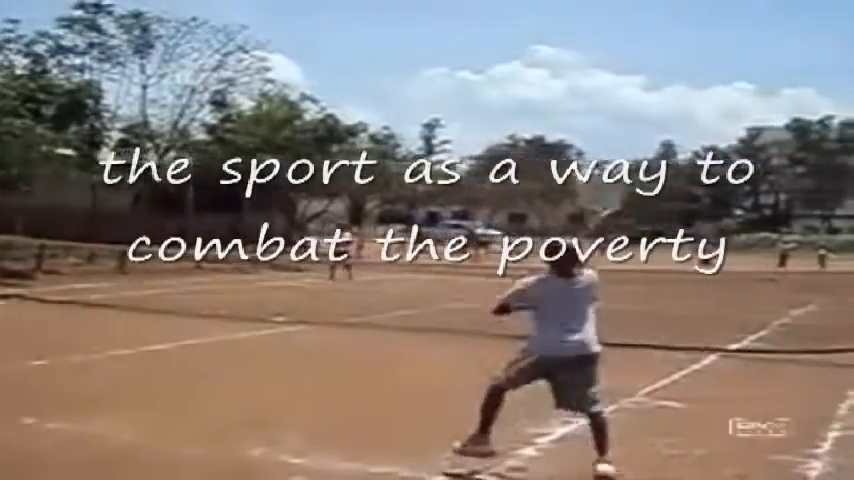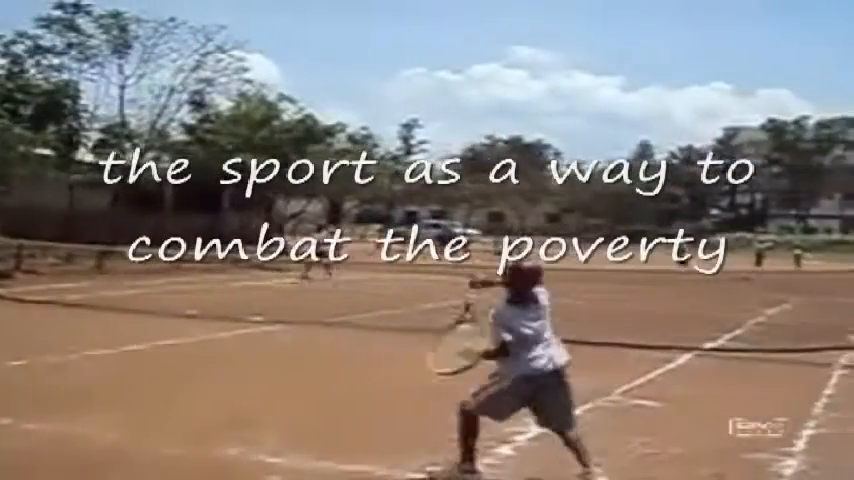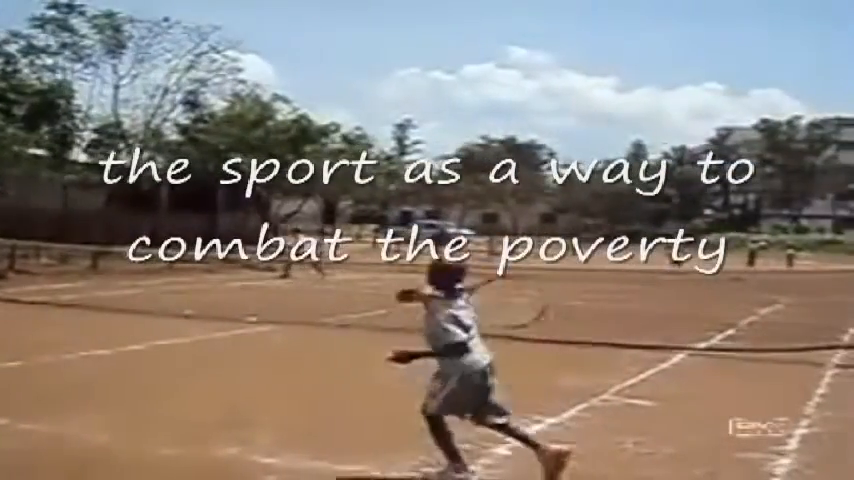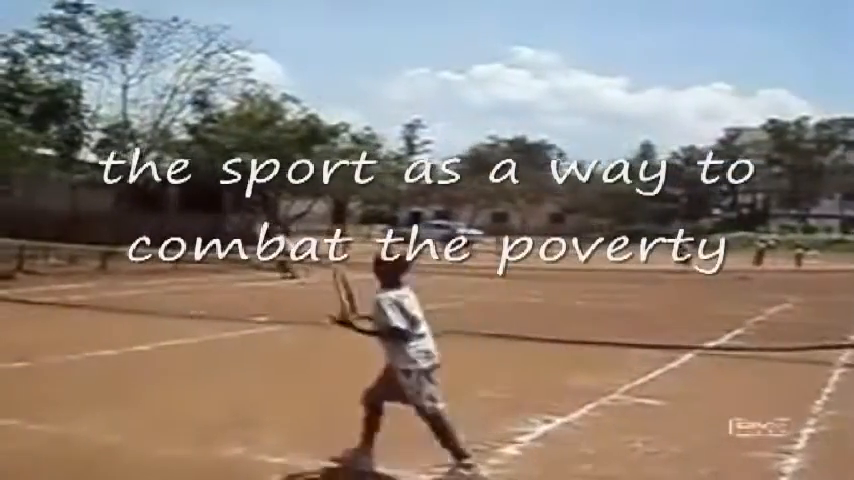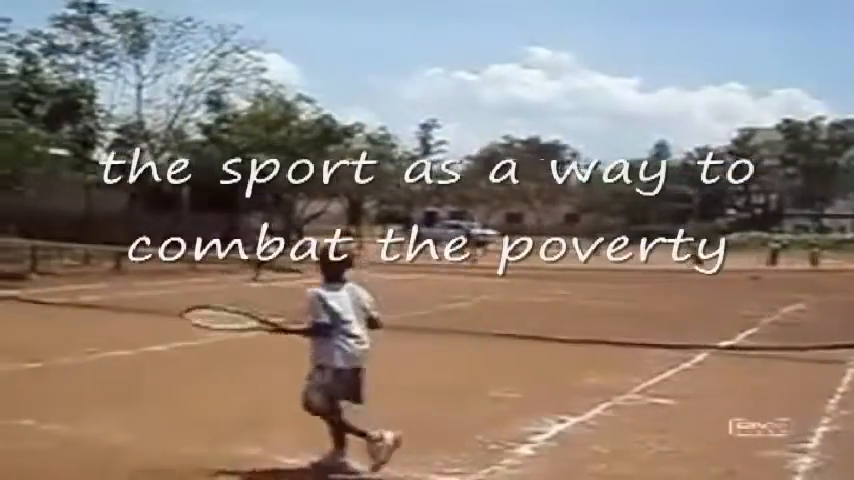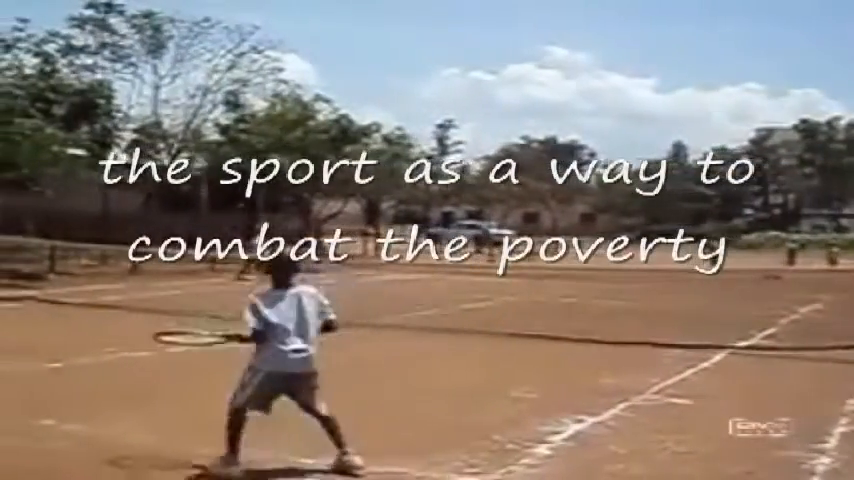
dt=0.3s
person 1, frame 1
left shoulder: (533, 286)
right shoulder: (590, 278)
left elbow: (499, 309)
left hip: (544, 352)
right hip: (583, 353)
left knee: (498, 386)
right knee: (593, 409)
left ankle: (480, 439)
right ankle: (604, 461)
person 1, frame 2
left shoulder: (501, 314)
right shoulder: (541, 296)
left elbow: (503, 351)
right elbow: (526, 286)
left wrist: (480, 354)
right wrist: (489, 282)
left hip: (518, 373)
right hip: (553, 369)
left knee: (468, 410)
right knee: (564, 426)
person 1, frame 3
left shoulder: (442, 313)
right shoulder: (456, 293)
left elbow: (459, 348)
left wrist: (414, 356)
right wrist: (417, 295)
left hip: (461, 369)
right hip: (478, 366)
left knee: (432, 413)
right knee: (494, 418)
right ankle: (545, 450)
person 1, frame 4
left shoulder: (385, 299)
right shoulder: (403, 292)
left elbow: (397, 333)
left wrist: (358, 329)
right wrist: (373, 319)
left hip: (411, 361)
right hip: (404, 361)
left knee: (431, 413)
right knee: (372, 399)
left ankle: (465, 464)
right ankle: (362, 453)
person 1, frame 5
left shoulder: (318, 294)
right shoulder: (358, 291)
left elbow: (321, 330)
right elbow: (375, 323)
left hip: (332, 359)
right hip: (355, 357)
left knee: (318, 407)
right knee: (329, 404)
left ankle: (376, 437)
right ankle: (338, 453)
person 1, frame 6
left shoulder: (260, 301)
right shoulder: (313, 295)
left elbow: (259, 336)
right elbow: (332, 325)
left wrist: (245, 339)
left hip: (270, 365)
right hip: (304, 364)
left knee: (238, 407)
right knee: (318, 410)
left ankle: (231, 459)
right ankle: (346, 455)
